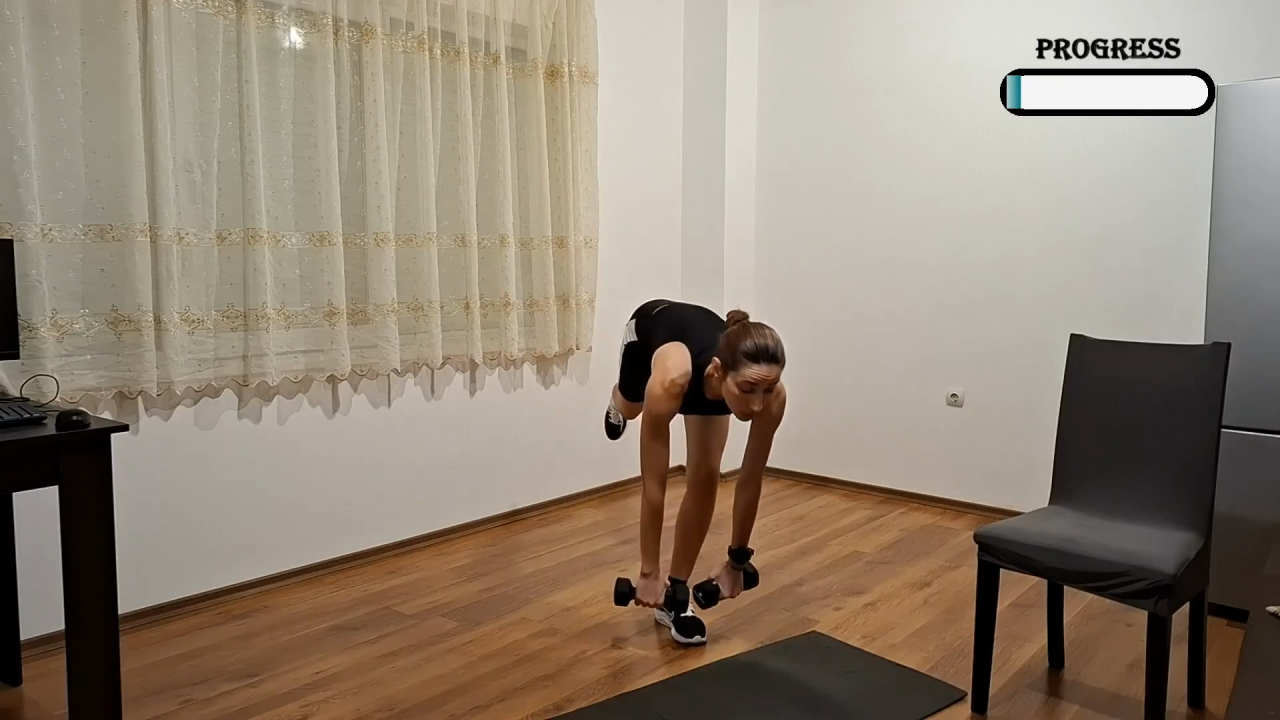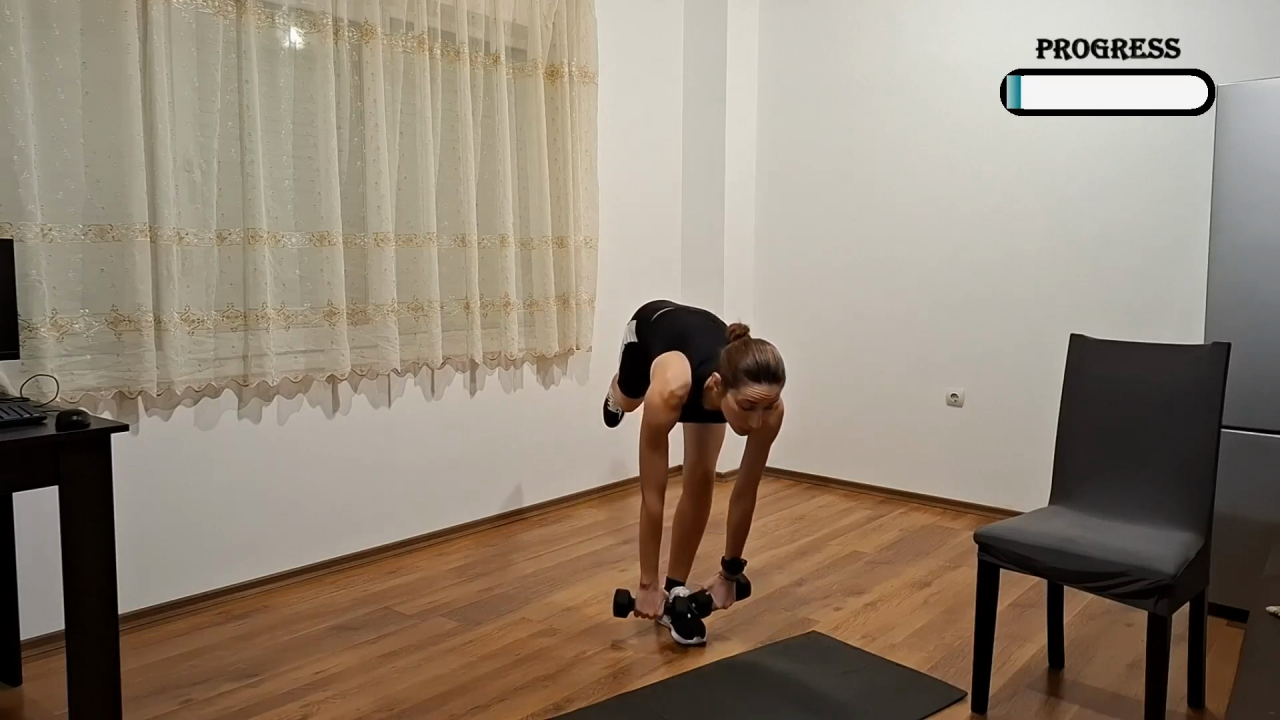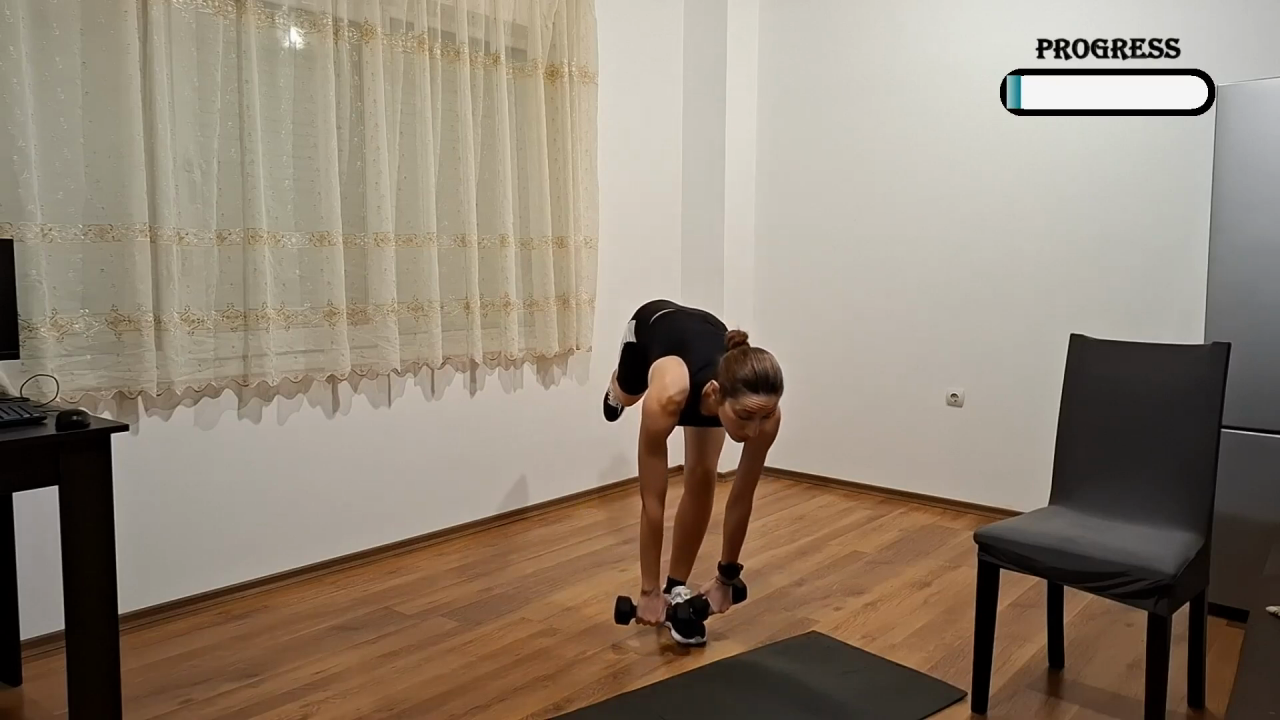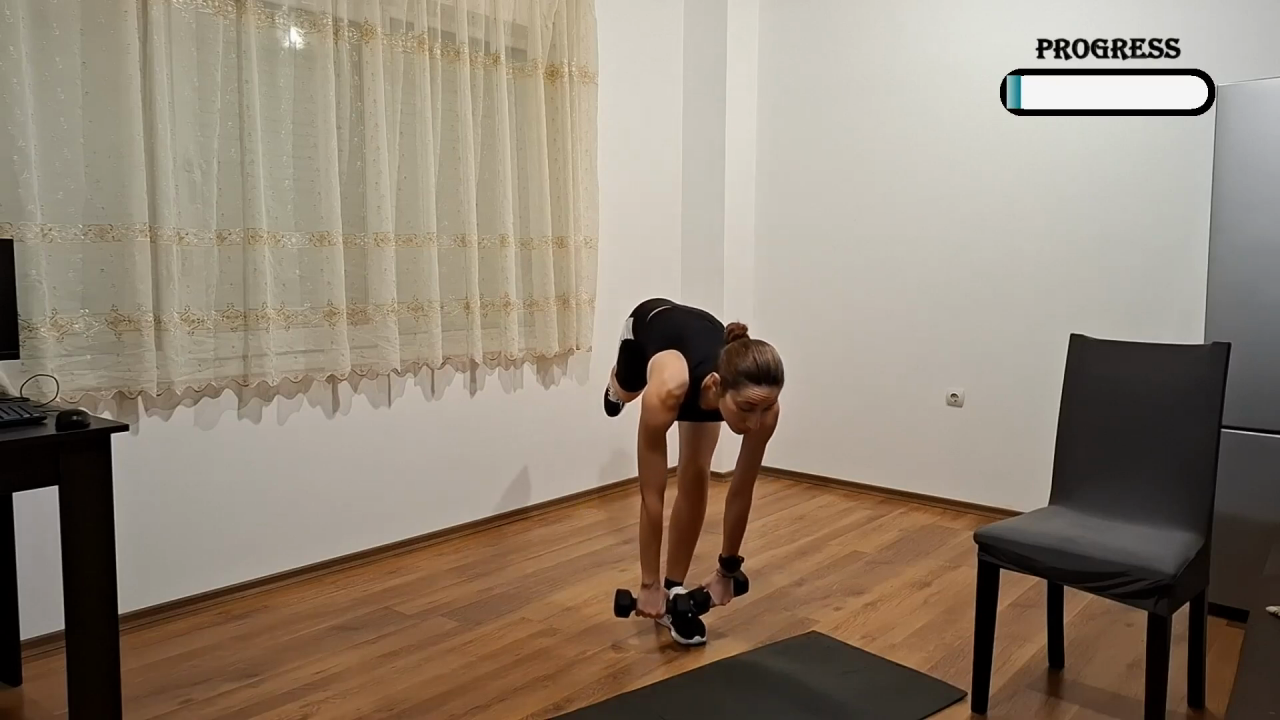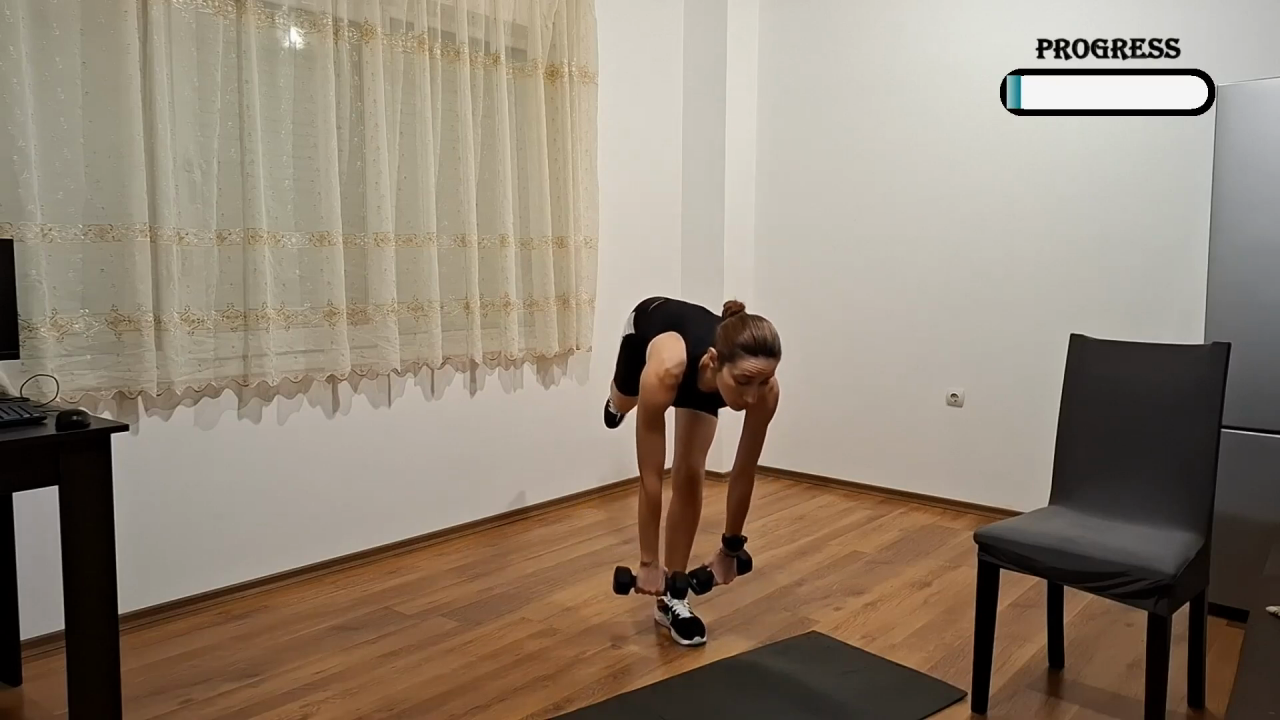
dt=0.2s
person 1, frame 1
left shoulder: (771, 396)
right shoulder: (671, 379)
left elbow: (750, 482)
right elbow: (654, 485)
left wrist: (737, 560)
right wrist: (648, 572)
left hip: (706, 337)
right hip: (651, 326)
left knee: (706, 475)
right knee: (630, 409)
right ankle: (617, 405)
person 1, frame 2
left shoulder: (768, 405)
right shoulder: (670, 390)
left elbow: (745, 493)
right elbow: (653, 497)
left wrist: (730, 572)
right wrist: (647, 584)
left hip: (705, 330)
right hip: (652, 326)
left knee: (701, 479)
right knee: (628, 402)
left ankle: (676, 591)
right ankle: (616, 398)
person 1, frame 3
left shoulder: (764, 411)
right shoulder: (669, 396)
left elbow: (741, 499)
right elbow: (653, 503)
left wrist: (726, 576)
right wrist: (648, 590)
left hip: (705, 330)
right hip: (652, 326)
left knee: (703, 479)
right knee: (628, 396)
left ankle: (677, 589)
right ankle: (616, 390)
person 1, frame 4
left shoulder: (762, 405)
right shoulder: (668, 389)
left elbow: (741, 492)
right elbow: (652, 497)
left wrist: (727, 570)
right wrist: (649, 583)
left hip: (702, 329)
right hip: (650, 324)
left knee: (696, 477)
right knee: (627, 392)
left ankle: (676, 590)
right ankle: (616, 387)
person 1, frame 5
left shoulder: (763, 389)
right shoulder: (666, 369)
left elbow: (744, 473)
right elbow: (651, 478)
left wrist: (730, 549)
right wrist: (648, 562)
left hip: (700, 353)
right hip: (650, 322)
left knee: (690, 476)
right knee: (626, 400)
left ankle: (673, 596)
right ankle: (618, 399)
